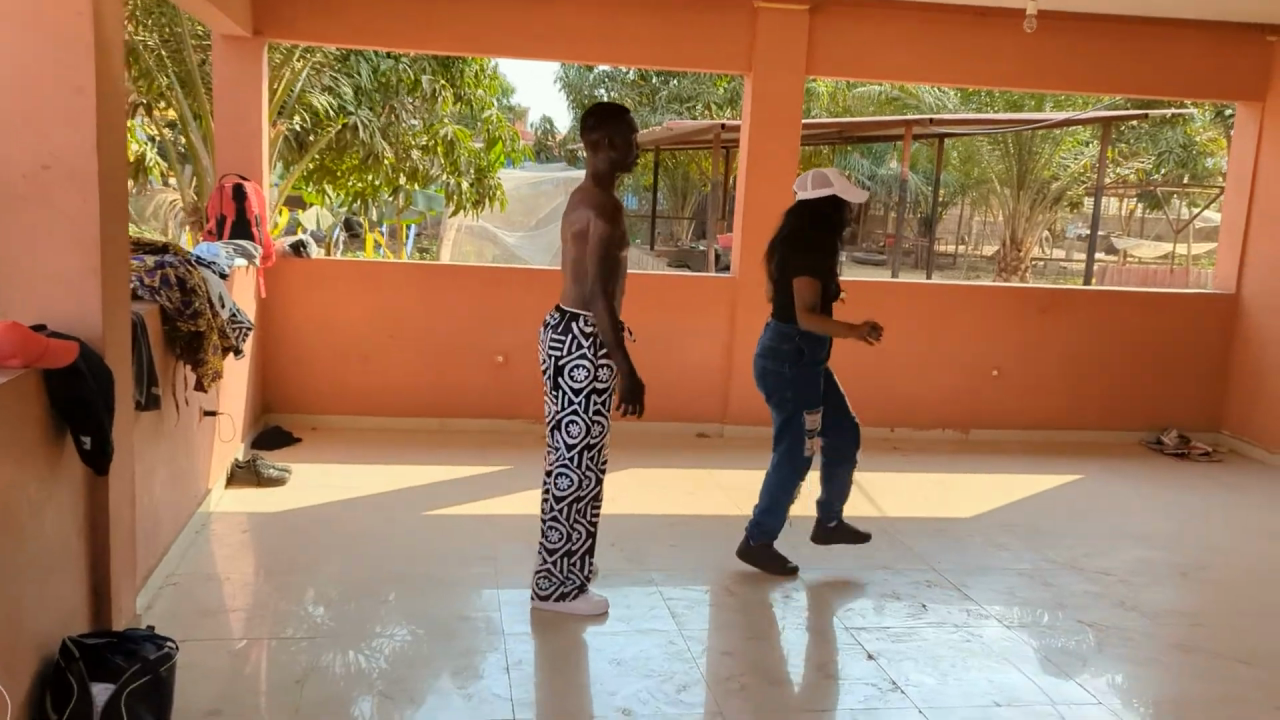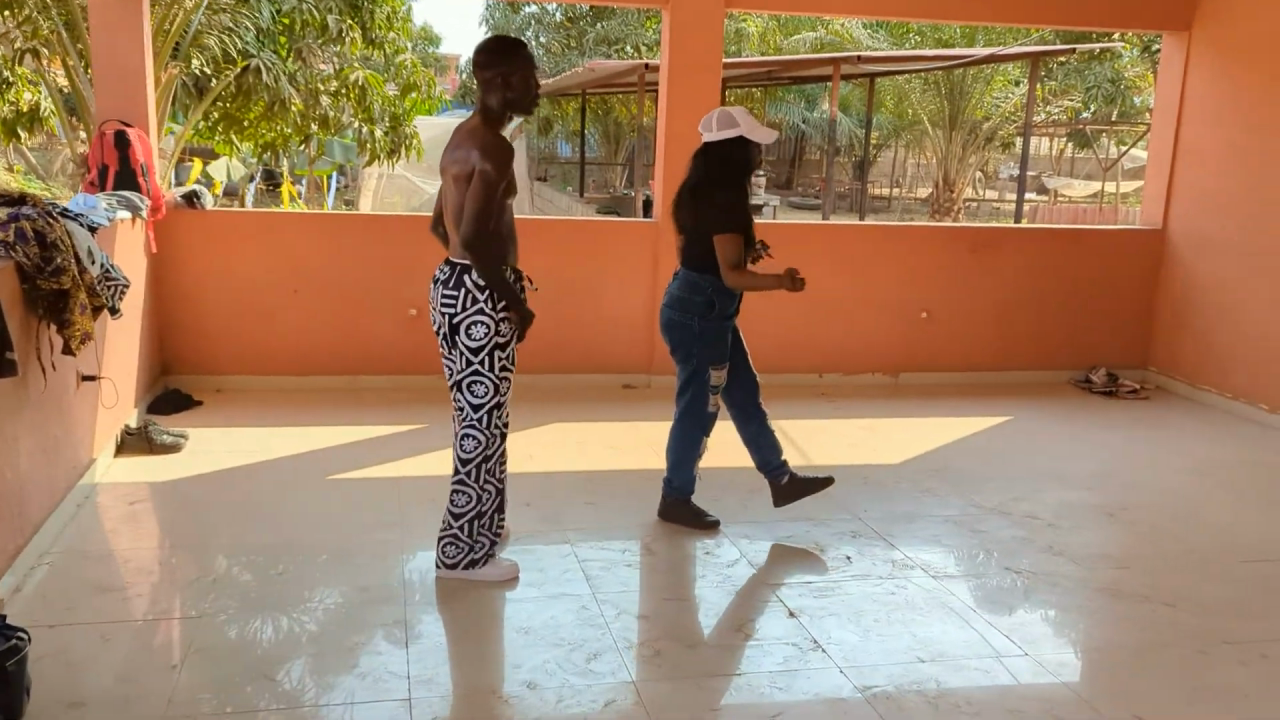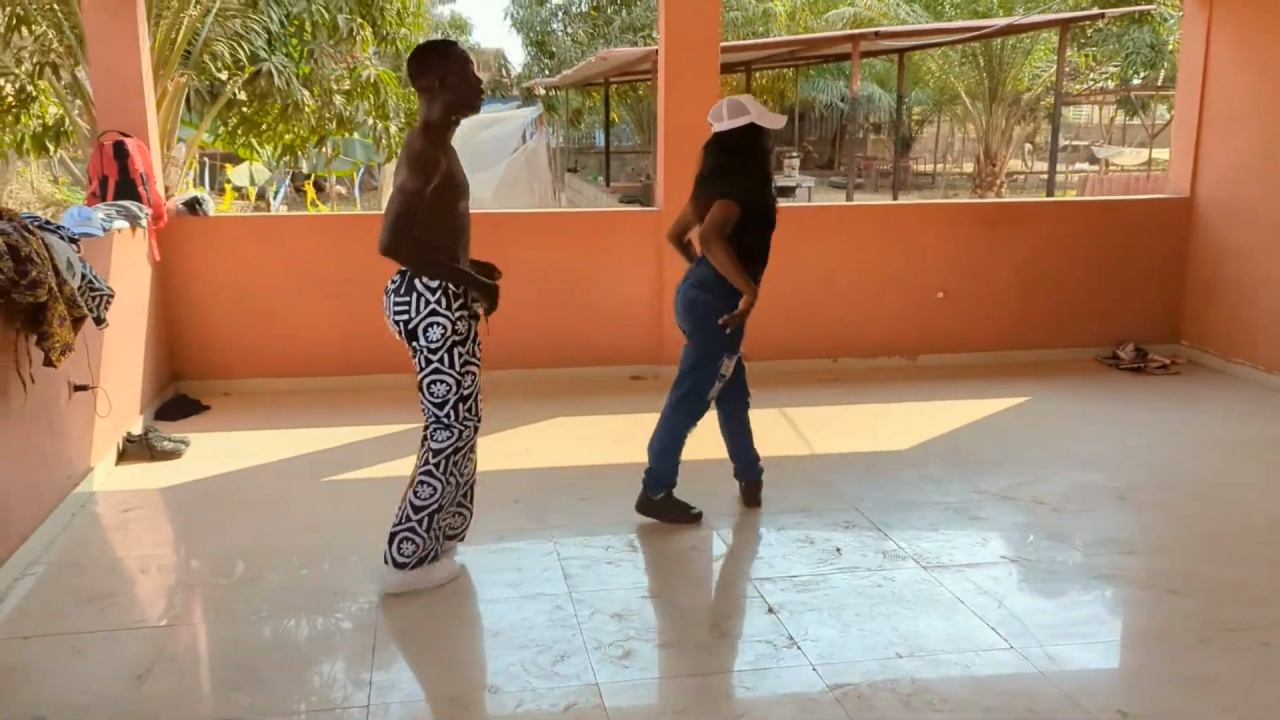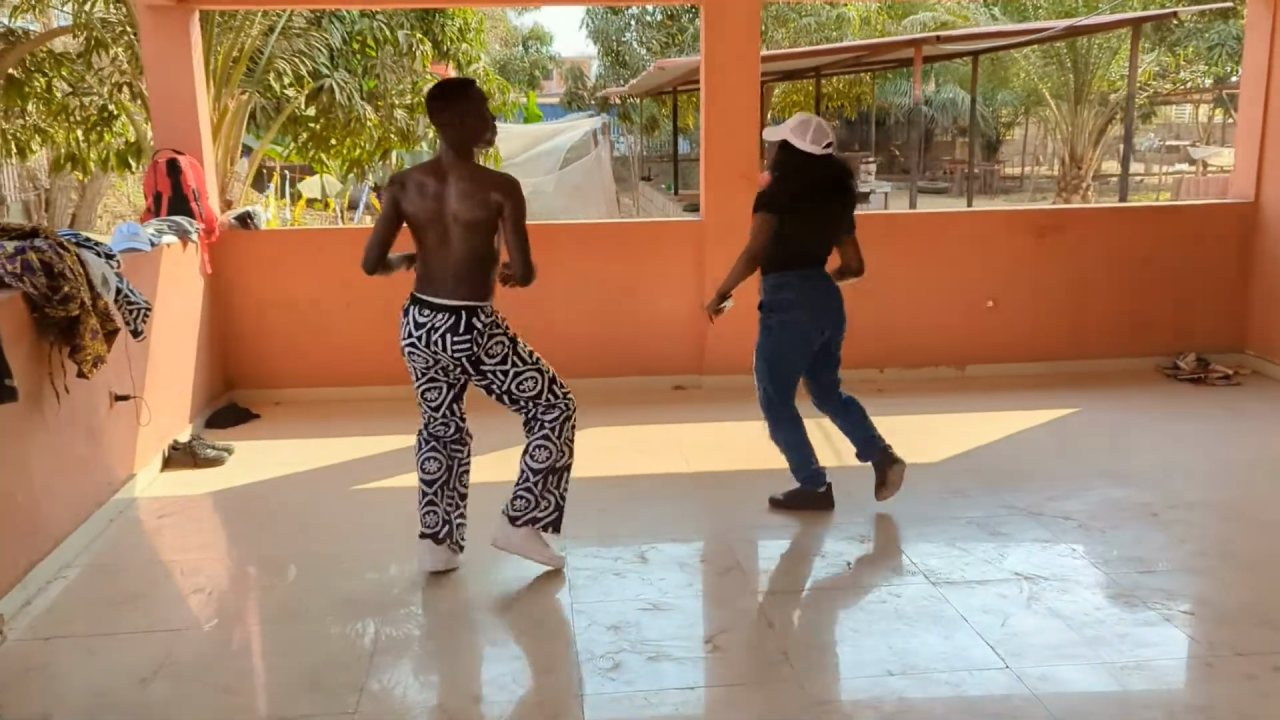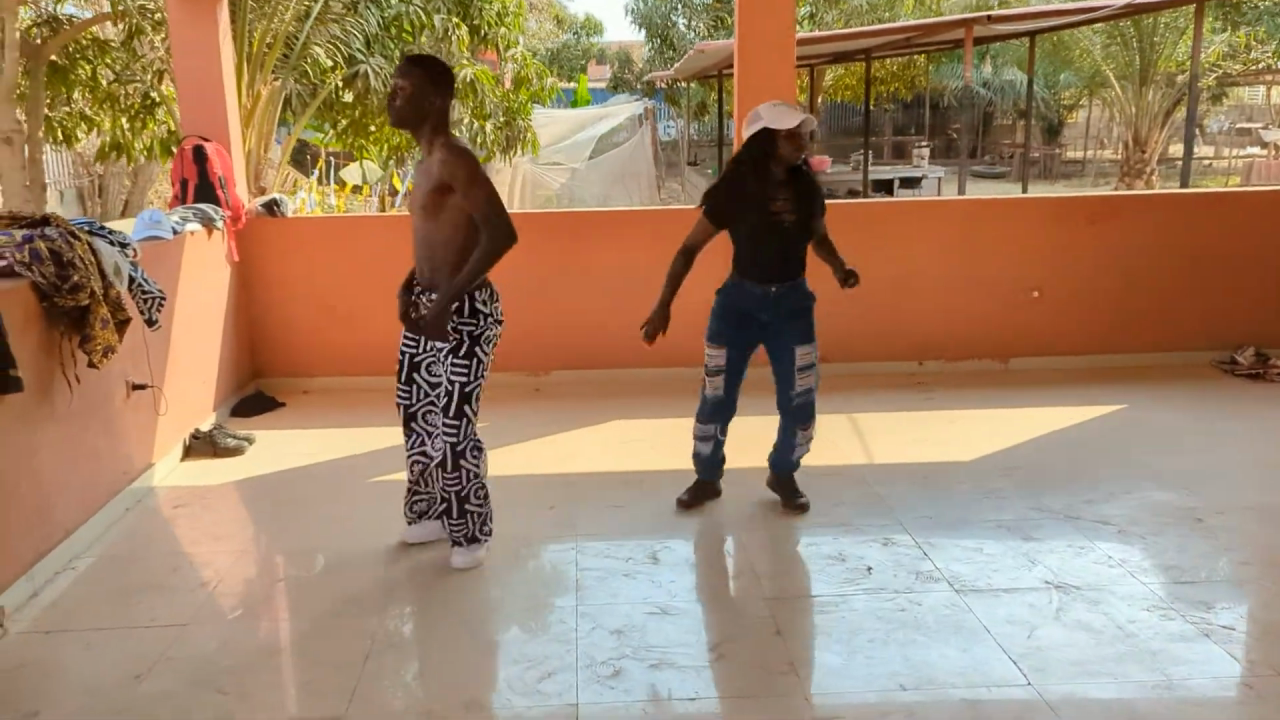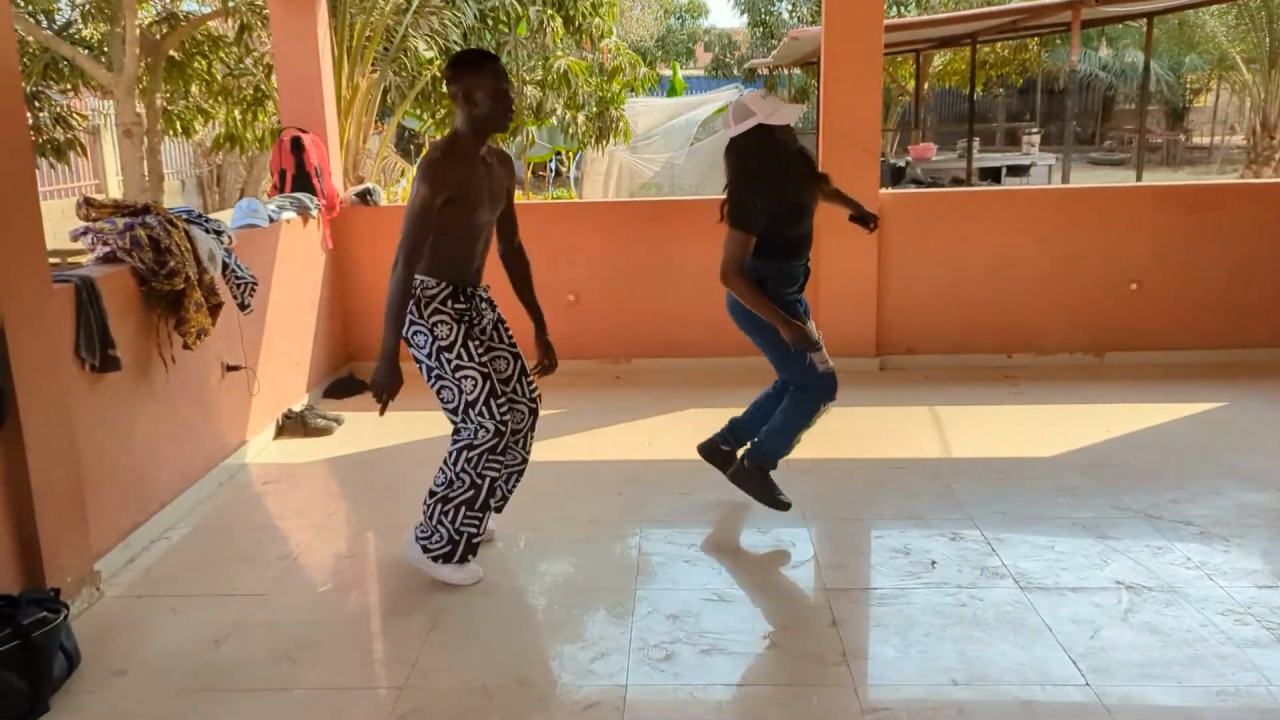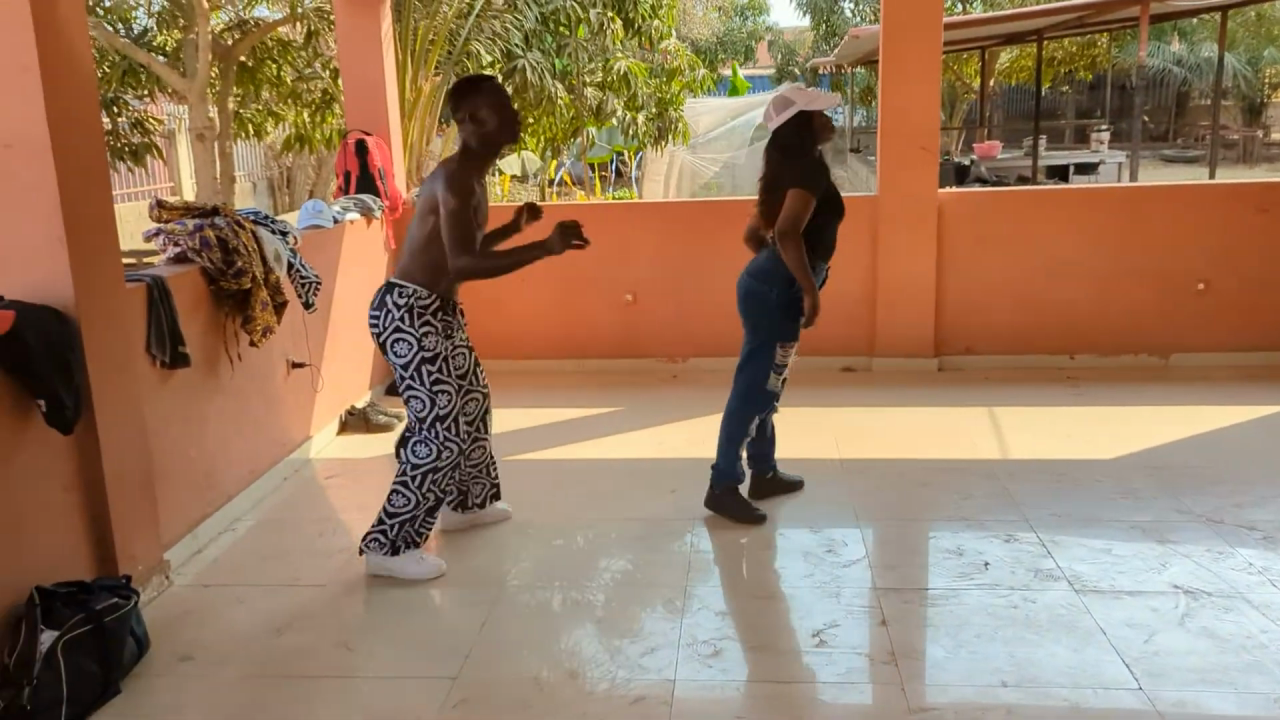
dt=0.7s
person 1, frame 1
left shoulder: (585, 197)
right shoulder: (605, 206)
right elbow: (599, 293)
right wrist: (626, 369)
left hip: (568, 331)
right hip: (584, 340)
left knee: (565, 453)
right knee: (580, 463)
left ankle: (555, 558)
right ankle: (558, 585)
person 1, frame 2
left shoulder: (463, 137)
right shoulder: (493, 148)
left elbow: (439, 224)
right elbow: (473, 238)
right wrist: (513, 301)
left hip: (456, 285)
right hip: (478, 295)
left knee: (479, 419)
right knee: (483, 424)
left ankle: (478, 527)
right ankle: (464, 553)
person 1, frame 3
left shoulder: (430, 147)
right shoulder: (426, 152)
left elbow: (405, 234)
right elbow: (390, 242)
left wrist: (467, 269)
right wrist: (468, 282)
left hip: (437, 298)
right hip: (435, 301)
left knee: (456, 422)
right knee: (451, 428)
left ankle: (435, 532)
right ankle: (408, 559)
person 1, frame 4
left shoulder: (403, 185)
right shoulder: (501, 188)
left elbow: (371, 263)
right elbow: (525, 275)
right wrist: (506, 270)
left hip: (420, 325)
right hip: (476, 329)
left knee: (441, 430)
right knee: (554, 411)
left ankle: (438, 541)
right ankle: (523, 524)
person 1, frame 5
left shoulder: (452, 160)
right shoulder: (433, 162)
left elbow: (503, 234)
left wrist: (448, 296)
right wrist: (413, 284)
left hip: (465, 311)
right hip: (431, 307)
left knee: (450, 429)
right knee: (415, 413)
left ankle: (470, 534)
right ankle: (434, 513)
person 1, frame 6
left shoulder: (499, 165)
right shoulder: (439, 166)
left elbow: (514, 251)
right elbow: (404, 262)
left wrist: (541, 329)
right wrist: (388, 355)
left hip: (474, 302)
right hip: (432, 307)
left knee: (520, 407)
right knee: (484, 430)
left ankle: (471, 511)
right ankle: (433, 546)
person 1, frame 7
left shoulder: (471, 174)
right shoulder: (456, 178)
right elbow: (463, 262)
left wrist: (512, 228)
right wrist: (544, 247)
left hip: (435, 309)
right hip: (410, 313)
left knee: (470, 403)
right knee: (440, 432)
left ankle: (466, 501)
right ankle: (389, 545)
person 2, frame 1
left shoulder: (802, 245)
right shoulder: (807, 250)
left elbow: (781, 293)
right elbow: (807, 316)
left wrist: (828, 291)
right wrist: (851, 330)
left hip: (801, 357)
right hip: (790, 358)
left knee: (844, 435)
right knee: (795, 453)
left ankle: (829, 520)
right ankle: (757, 542)
person 2, frame 2
left shoulder: (711, 191)
right shoulder: (722, 198)
right elbow: (732, 275)
left wrist: (751, 254)
right wrist: (782, 283)
left hip: (709, 309)
right hip: (698, 311)
left knee: (744, 393)
right knee: (699, 407)
left ankle: (780, 479)
right ankle: (675, 499)
person 2, frame 3
left shoulder: (719, 179)
right shoulder: (744, 182)
left elbow: (676, 234)
right elbow: (711, 237)
right wrist: (750, 289)
left hip: (703, 291)
right hip: (718, 300)
left knee: (733, 392)
right knee: (692, 396)
left ankle: (749, 477)
right ankle: (655, 492)
person 2, frame 4
left shoulder: (775, 198)
right shoulder: (833, 201)
left elbow: (755, 252)
right elbow: (855, 267)
left wrist: (720, 294)
left hip: (788, 308)
right hip: (826, 301)
left knee: (777, 402)
right knee: (827, 392)
left ankle: (814, 487)
right ankle: (881, 455)
person 2, frame 5
left shoulder: (807, 192)
right shoulder: (732, 192)
left elbow: (819, 238)
right elbow: (689, 248)
left wrist: (839, 266)
right wrist: (663, 306)
left hip: (792, 307)
right hip: (740, 306)
left knee: (799, 404)
right knee: (716, 402)
left ankle: (783, 475)
right ankle: (707, 478)
person 2, frame 6
left shoulder: (791, 163)
right shoulder: (752, 192)
left elbow: (819, 185)
right elbow: (729, 273)
left wrist: (856, 209)
right wrist: (780, 321)
left hip: (782, 289)
right hip: (762, 298)
left knee: (798, 382)
right knee: (817, 385)
left ankle: (724, 444)
right ankle: (755, 465)
person 2, frame 7
left shoulder: (794, 166)
right shoulder: (806, 170)
left elbow: (753, 234)
right elbow: (786, 235)
right wrist: (810, 290)
left hip: (771, 285)
right hip: (774, 290)
left knee: (765, 385)
right knee: (755, 388)
left ankle: (764, 474)
right ankle: (722, 487)
